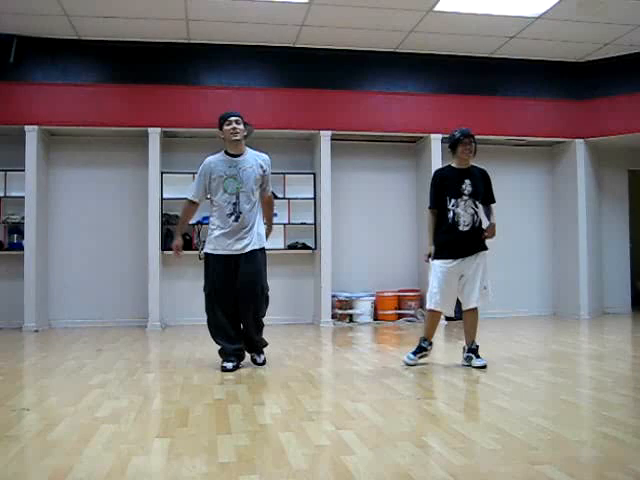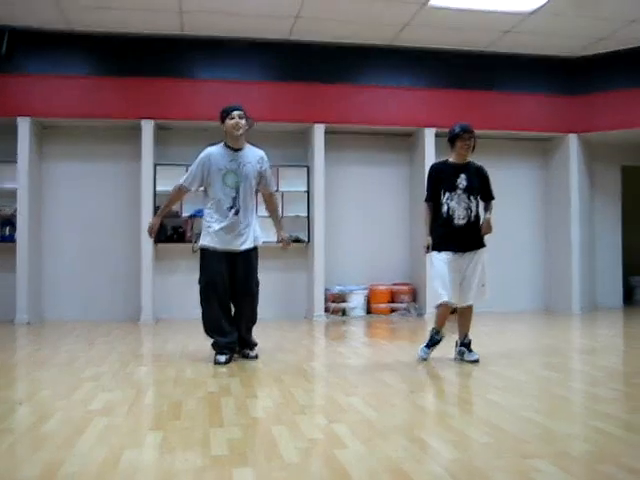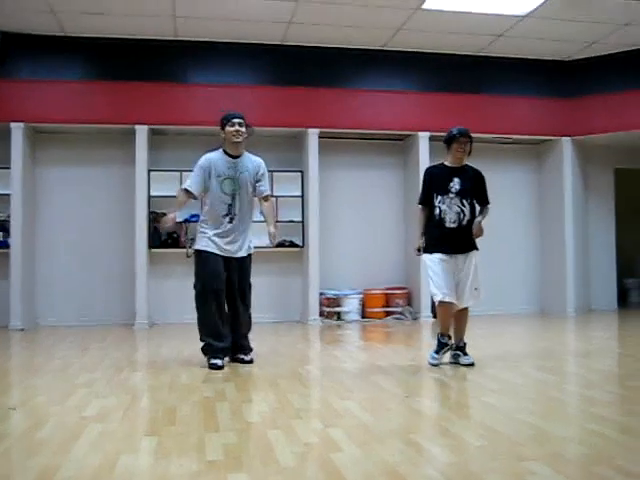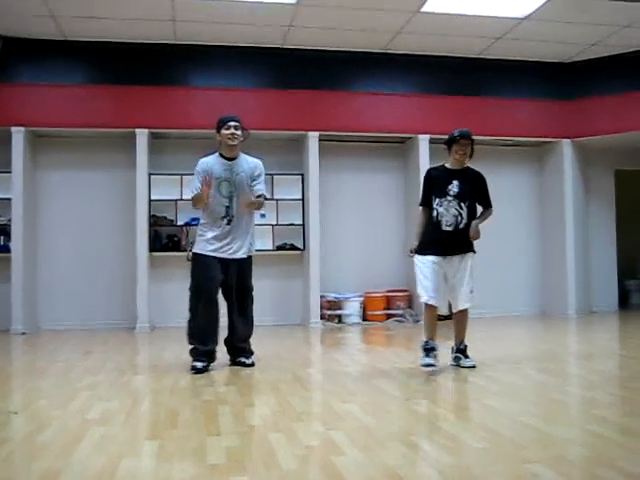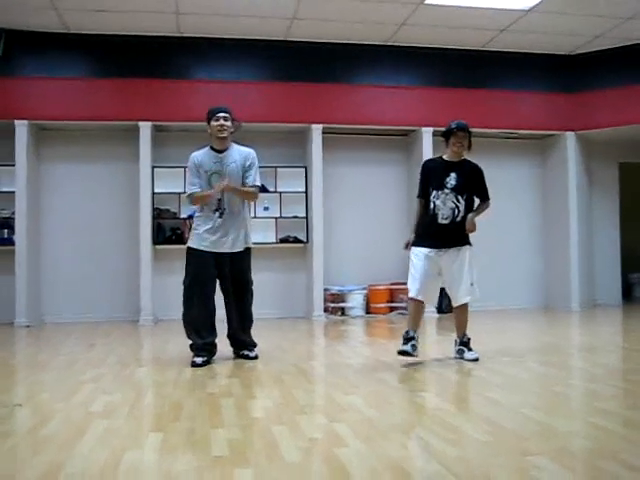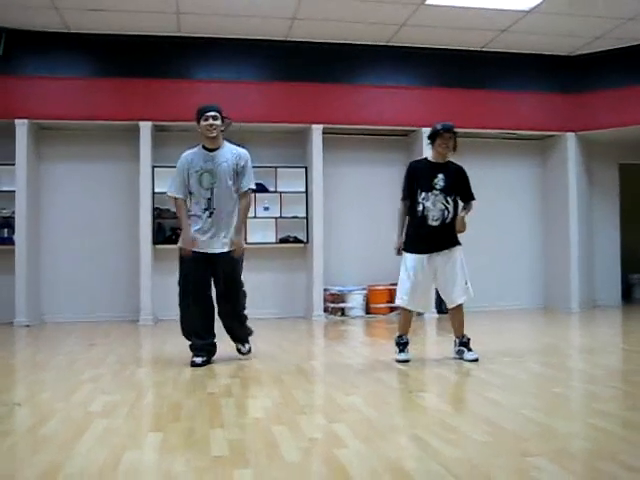
dt=0.2s
person 1, frame 1
left shoulder: (261, 160)
right shoulder: (210, 164)
left elbow: (266, 198)
right elbow: (193, 201)
left wrist: (268, 226)
right wrist: (178, 234)
left hip: (252, 243)
right hip: (219, 245)
left knee: (255, 295)
right knee: (220, 300)
left ankle: (254, 344)
right ankle: (231, 352)
person 1, frame 2
left shoulder: (259, 157)
right shoulder: (209, 156)
left elbow: (268, 195)
right elbow: (183, 187)
left wrist: (279, 228)
right wrist: (160, 215)
left hip: (247, 239)
right hip: (214, 239)
left knee: (246, 294)
right knee: (214, 293)
left ankle: (244, 342)
right ankle: (224, 345)
person 1, frame 3
left shoulder: (257, 164)
right shoulder: (208, 161)
left elbow: (265, 197)
right elbow: (188, 191)
left wrist: (271, 224)
right wrist: (174, 212)
left hip: (241, 244)
right hip: (210, 242)
left knee: (240, 299)
right knee: (209, 295)
left ankle: (239, 347)
right ankle: (217, 350)
person 1, frame 4
left shoulder: (254, 165)
right shoulder: (205, 164)
left elbow: (259, 202)
right elbow: (197, 203)
left wrist: (251, 201)
right wrist: (204, 193)
left hip: (241, 247)
right hip: (208, 246)
left knee: (241, 302)
right knee: (204, 299)
left ankle: (240, 350)
right ankle: (203, 354)
person 1, frame 5
left shoulder: (247, 155)
right shoulder: (196, 159)
left elbow: (253, 192)
right elbow: (193, 197)
left wrist: (232, 188)
right wrist: (215, 191)
left hip: (237, 240)
right hip: (202, 241)
left knee: (240, 294)
right knee: (198, 295)
left ankle: (243, 344)
right ankle: (203, 348)
person 1, frame 6
left shoulder: (240, 156)
right shoulder: (187, 159)
left elbow: (245, 196)
right elbow: (179, 198)
left wrist: (239, 232)
right wrist: (186, 231)
left hip: (227, 241)
right hip: (194, 242)
left knee: (231, 293)
right knee: (193, 297)
left ankle: (240, 335)
right ankle: (203, 348)
person 2, frame 1
left shoulder: (481, 175)
right shoulder: (441, 175)
left elbow: (487, 205)
right elbow: (433, 212)
left wrist: (491, 222)
right wrist: (432, 244)
left hip: (475, 248)
right hip: (446, 249)
left knee: (472, 302)
right knee: (437, 301)
left ankle: (470, 350)
right ankle: (424, 344)
person 2, frame 2
left shoulder: (479, 172)
right shoulder: (437, 170)
left elbow: (487, 202)
right elbow: (430, 205)
left wrist: (487, 217)
right wrist: (429, 235)
left hip: (473, 243)
right hip: (444, 243)
left knee: (468, 298)
right knee: (447, 296)
left ankle: (463, 344)
right ankle: (435, 335)
person 2, frame 3
left shoulder: (475, 175)
right shoulder: (432, 173)
left elbow: (484, 206)
right elbow: (424, 208)
left wrist: (479, 220)
right wrist: (422, 237)
left hip: (465, 246)
right hip: (436, 246)
left knee: (463, 299)
right knee: (444, 297)
left ankle: (458, 348)
right ankle: (443, 341)
person 2, frame 4
left shoulder: (476, 178)
right shoulder: (432, 175)
left elbow: (488, 209)
right elbow: (425, 210)
left wrist: (476, 222)
right wrist: (418, 240)
left hip: (461, 249)
right hip: (431, 248)
left knee: (462, 302)
right knee: (430, 298)
left ankle: (459, 350)
right ankle: (430, 348)
person 2, frame 5
left shoulder: (473, 170)
right shoulder: (429, 166)
left elbow: (485, 201)
right elbow: (422, 201)
left wrist: (473, 215)
right wrist: (414, 232)
left hip: (458, 242)
right hip: (426, 240)
left knee: (461, 295)
right knee: (417, 291)
left ankle: (462, 343)
right ankle: (410, 339)
person 2, frame 6
left shoulder: (458, 172)
right shoulder: (415, 168)
left elbow: (468, 203)
right elbow: (406, 203)
left wrist: (462, 215)
right wrist: (400, 236)
left hip: (448, 244)
right hip: (416, 244)
left knee: (457, 296)
right knee: (408, 297)
left ankle: (461, 343)
right ankle: (402, 343)
